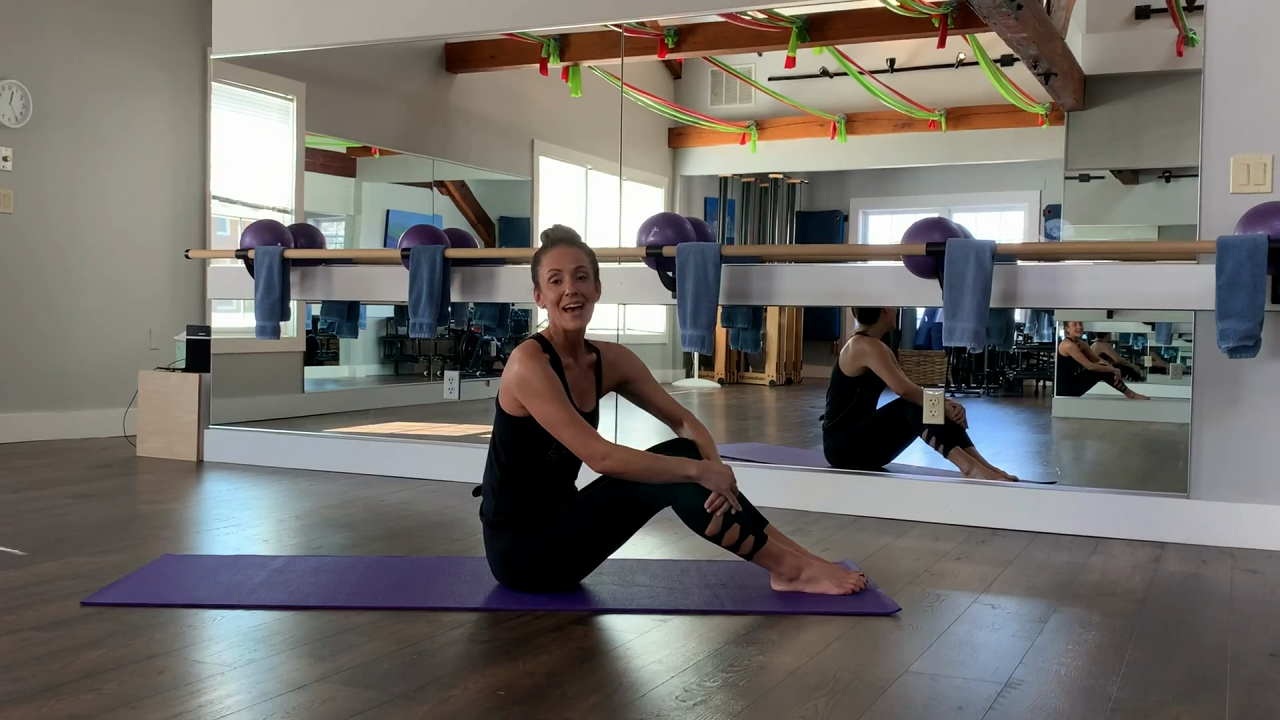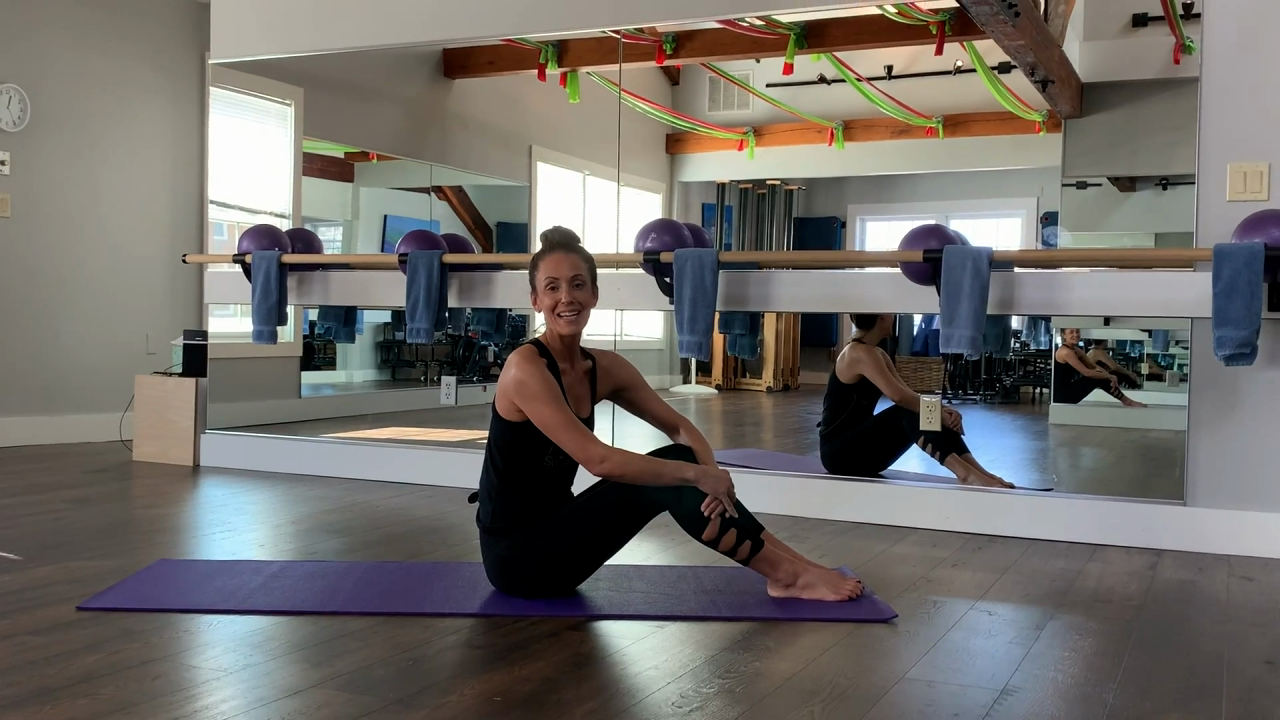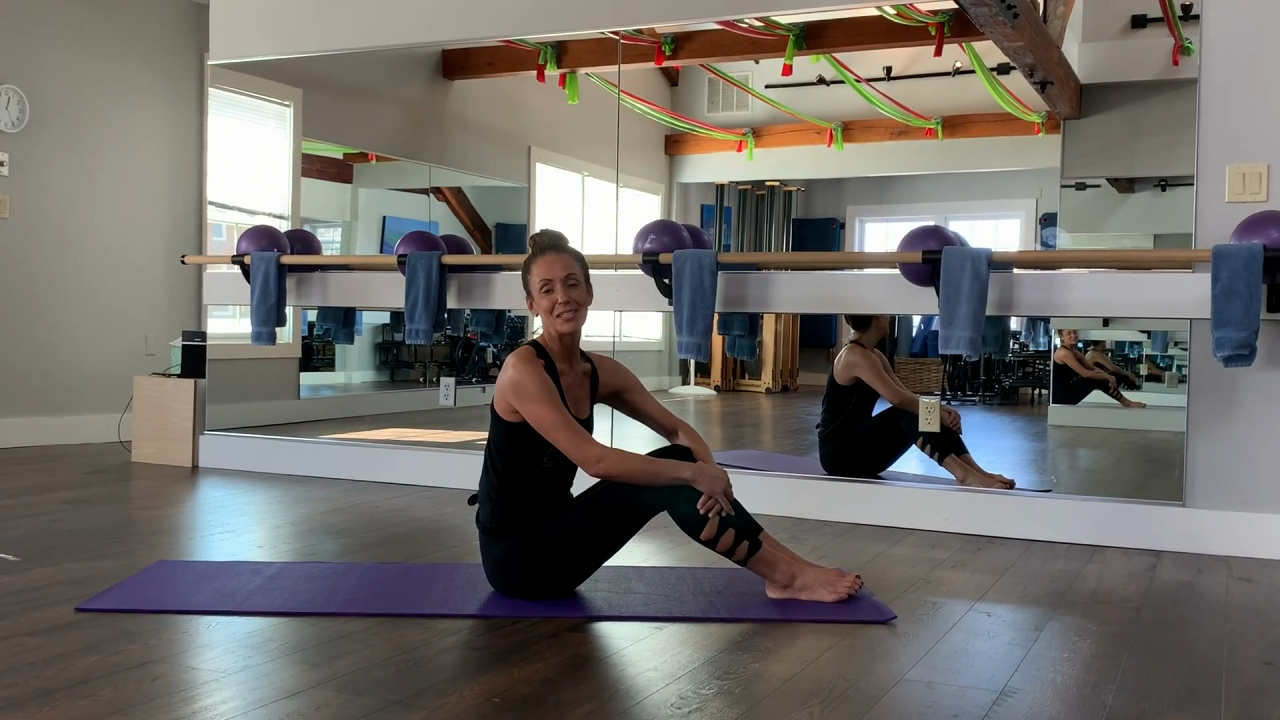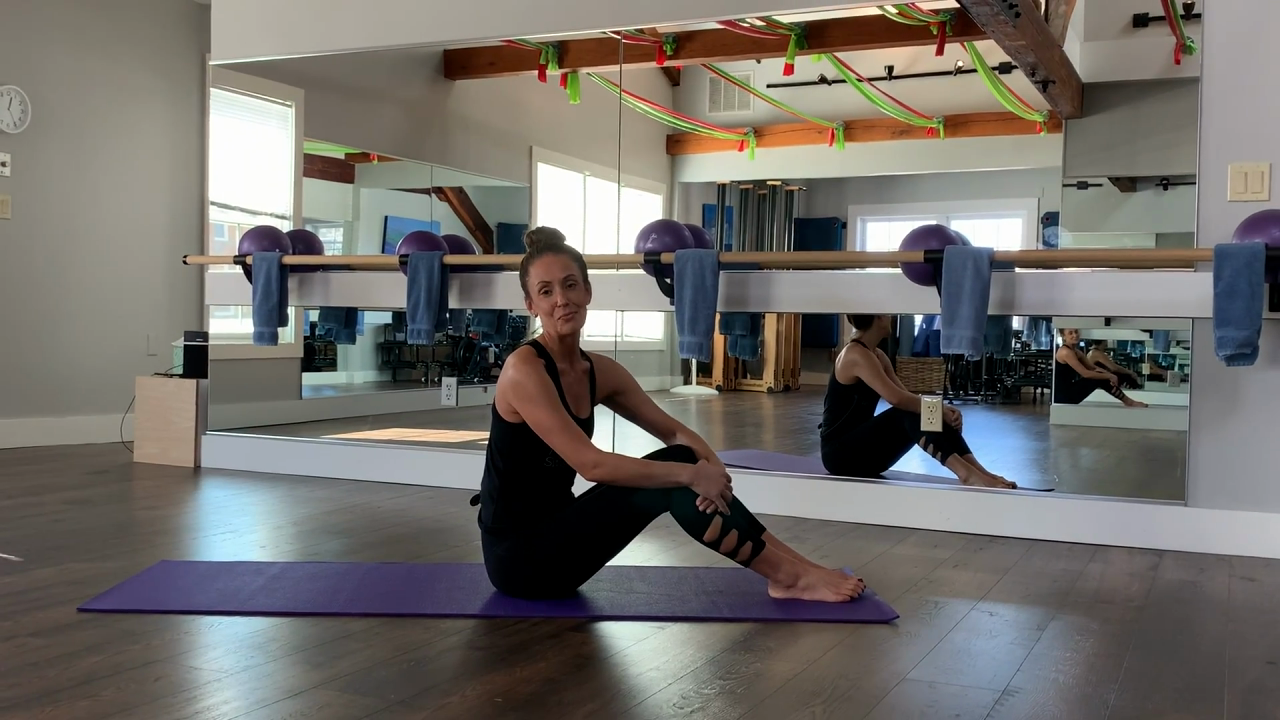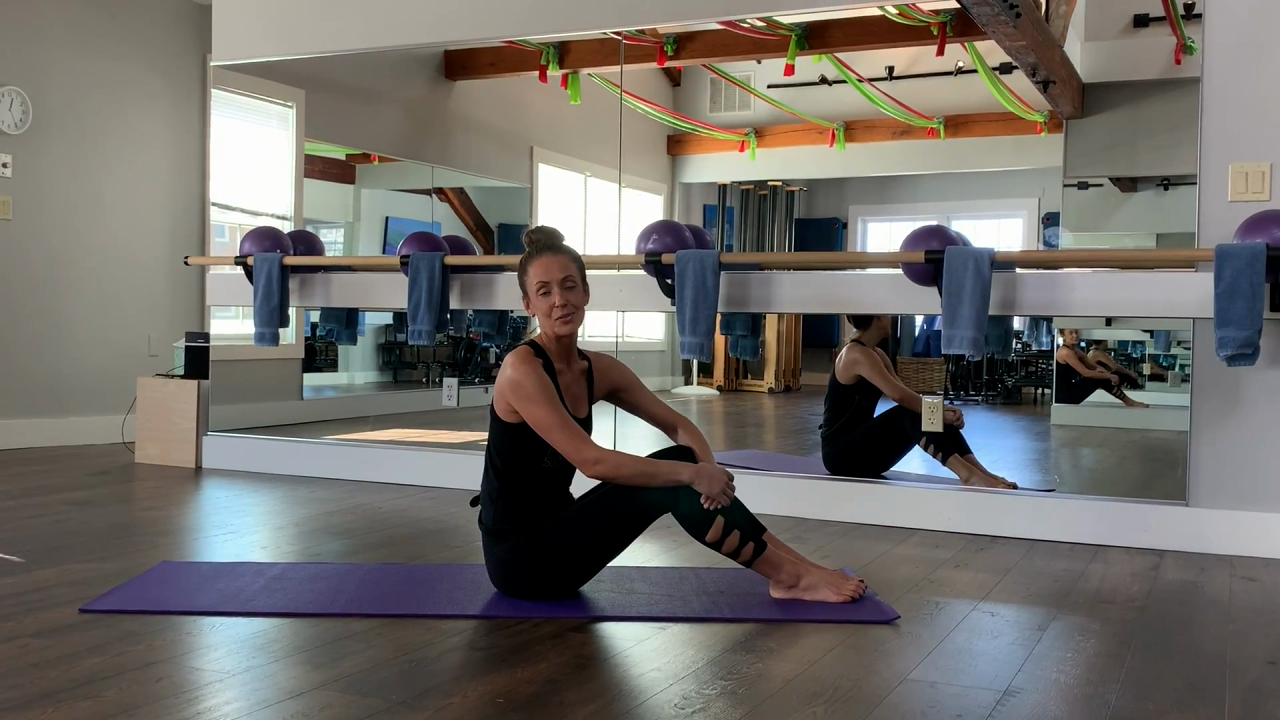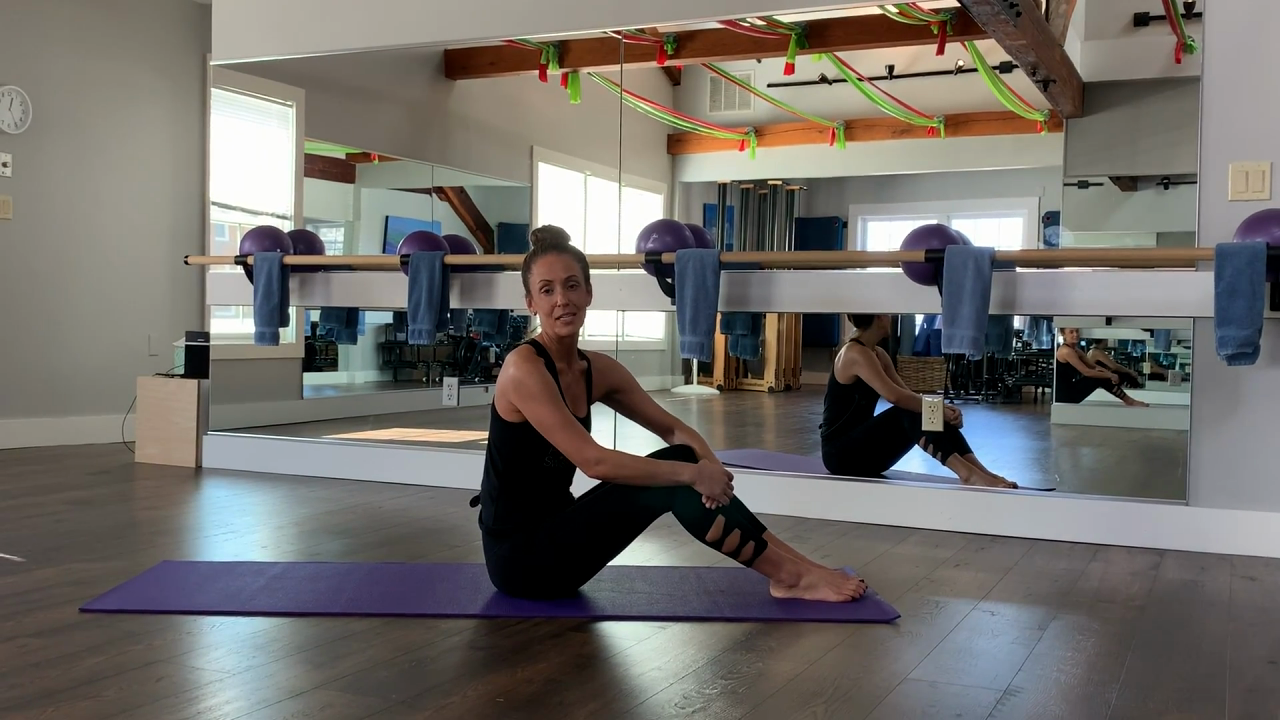
dt=0.4s
person 1, frame 1
left shoulder: (611, 360)
right shoulder: (530, 363)
left elbow: (682, 420)
right elbow: (600, 456)
left wrist: (713, 466)
right wrist: (699, 471)
left hip: (555, 527)
right hip: (520, 549)
left knee: (681, 459)
right knee: (676, 469)
left ankle: (794, 561)
right ankle: (792, 568)
person 1, frame 2
left shoulder: (604, 367)
right shoulder: (526, 368)
left elbow: (679, 427)
right elbow: (599, 460)
left wrist: (710, 472)
right wrist: (697, 476)
left hip: (552, 533)
right hip: (516, 554)
left knee: (678, 465)
right knee: (670, 478)
left ankle: (788, 568)
right ankle: (789, 575)
person 1, frame 3
left shoulder: (601, 372)
right shoulder: (524, 369)
left elbow: (676, 429)
right elbow: (594, 460)
left wrist: (706, 470)
right wrist: (691, 472)
left hip: (550, 533)
right hip: (516, 555)
left knee: (674, 468)
right knee: (672, 479)
left ankle: (788, 567)
right ankle: (787, 575)
person 1, frame 4
left shoulder: (600, 371)
right shoulder: (525, 369)
left elbow: (671, 432)
right elbow: (591, 464)
left wrist: (710, 463)
right wrist: (689, 475)
left hip: (552, 534)
right hip: (518, 555)
left knee: (679, 463)
right knee: (673, 481)
left ankle: (790, 568)
right ankle: (790, 576)
person 1, frame 5
left shoulder: (598, 369)
right shoulder: (522, 369)
left elbow: (676, 425)
right elbow: (592, 461)
left wrist: (707, 467)
right wrist: (690, 474)
left hip: (552, 535)
right hip: (519, 556)
left knee: (680, 464)
right knee: (675, 481)
left ankle: (791, 567)
right ankle: (790, 576)
person 1, frame 6
left shoulder: (597, 369)
right shoulder: (525, 368)
left elbow: (672, 429)
right elbow: (594, 462)
left wrist: (709, 465)
right wrist: (692, 474)
left hip: (552, 533)
right hip: (519, 554)
left knee: (680, 464)
right knee: (676, 475)
left ankle: (790, 568)
right ankle: (792, 575)
person 2, frame 1
left shoulder: (879, 348)
right shoulder: (865, 346)
left elbow: (912, 389)
right elbow: (903, 389)
left wrist: (945, 404)
right wrist: (942, 406)
left hip: (866, 441)
right hip: (842, 446)
right knee: (913, 407)
left ankle: (982, 466)
right ankle: (970, 467)
person 2, frame 2
left shoulder: (877, 354)
right shoulder: (860, 353)
left elbow: (909, 394)
right elbow: (899, 396)
left wrist: (941, 410)
right wrist: (938, 413)
left hip: (862, 448)
right hip: (838, 452)
left knee: (916, 411)
right knee: (908, 413)
left ankle: (978, 472)
right ankle: (967, 474)
person 2, frame 3
left shoulder: (875, 356)
right shoulder: (856, 356)
left elbow: (906, 395)
right elbow: (897, 398)
left wrist: (941, 410)
left hip: (861, 450)
right hip: (837, 453)
left knee: (921, 414)
right knee: (907, 414)
left ankle: (977, 473)
right ankle: (965, 475)
person 2, frame 4
left shoulder: (877, 355)
right shoulder: (857, 354)
left elbow: (907, 396)
right elbow: (896, 398)
left wrist: (942, 410)
right wrist: (939, 411)
left hip: (864, 449)
right hip: (839, 452)
left knee: (914, 410)
right knee: (910, 414)
left ankle: (979, 473)
right ankle: (967, 474)
person 2, frame 5
left shoulder: (877, 354)
right shoulder: (857, 354)
left elbow: (908, 395)
right elbow: (898, 395)
left wrist: (942, 410)
left hip: (863, 449)
right hip: (840, 452)
left knee: (918, 412)
right knee: (910, 414)
left ankle: (980, 473)
right ankle: (968, 475)
person 2, frame 6
left shoulder: (878, 354)
right shoulder: (856, 353)
left elbow: (908, 395)
right elbow: (895, 396)
left wrist: (941, 409)
left hip: (864, 448)
right hip: (840, 452)
left knee: (920, 412)
right knee: (909, 414)
left ankle: (980, 472)
right ankle: (968, 474)
